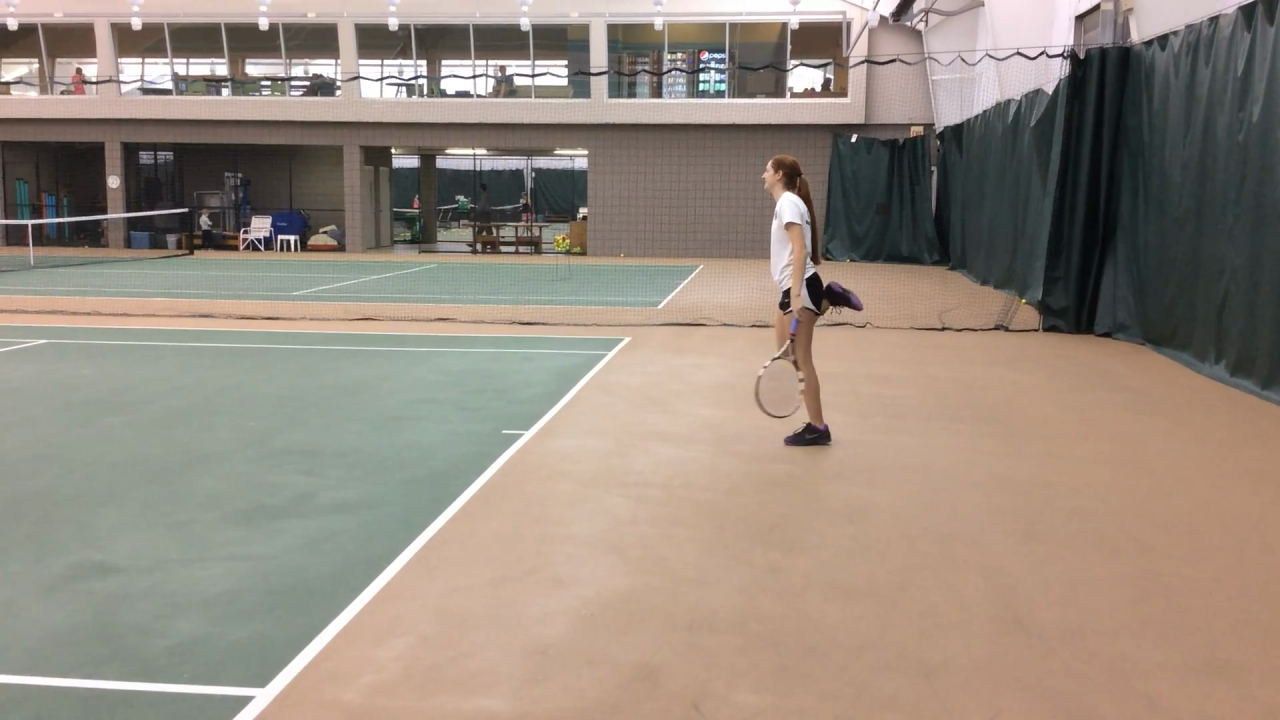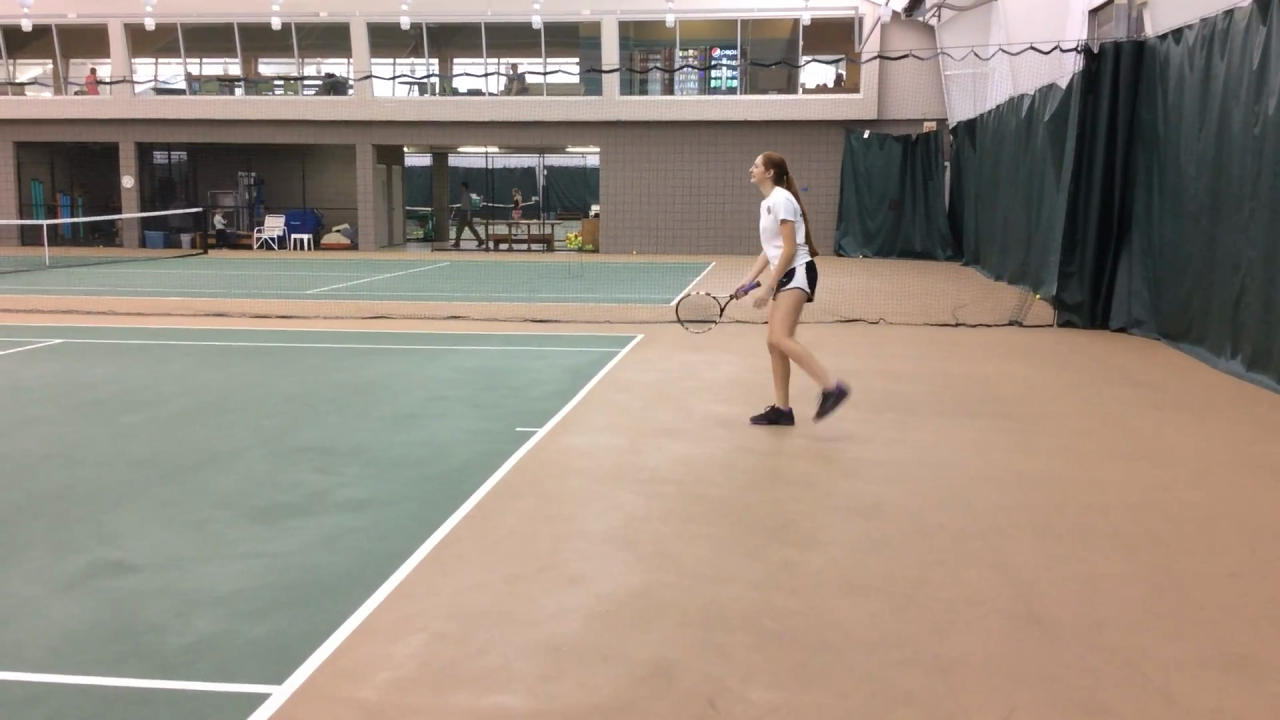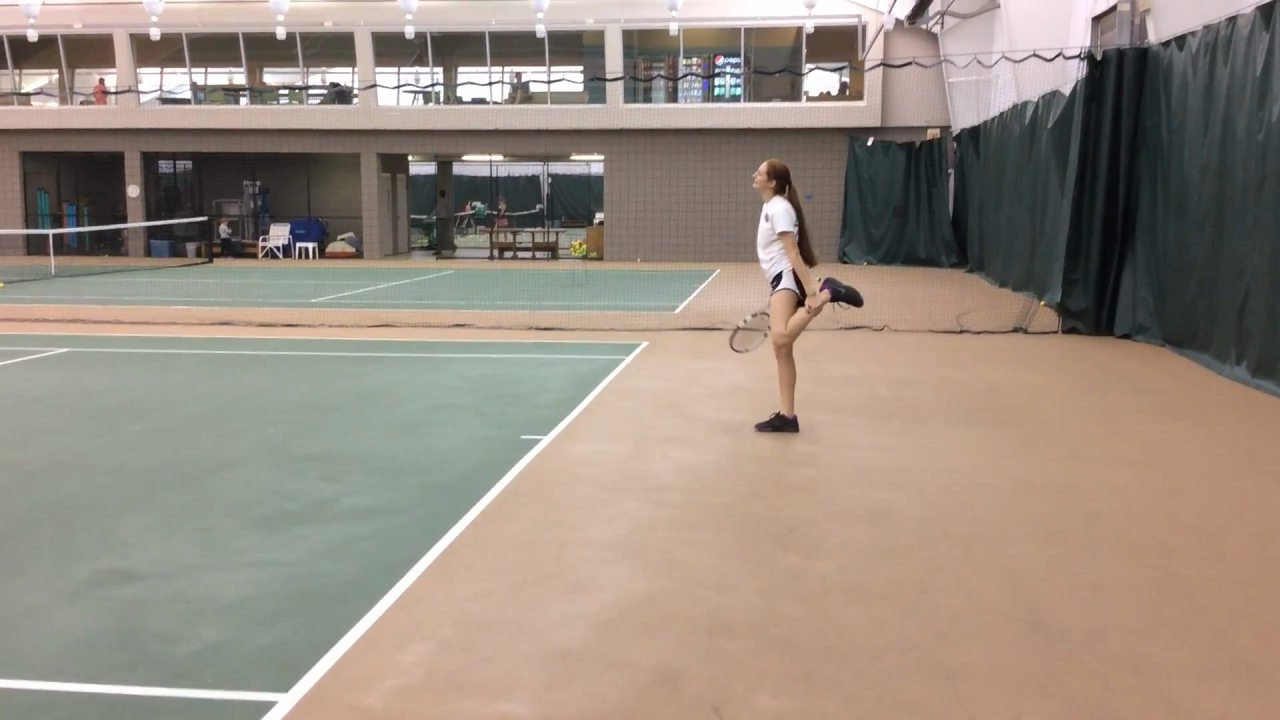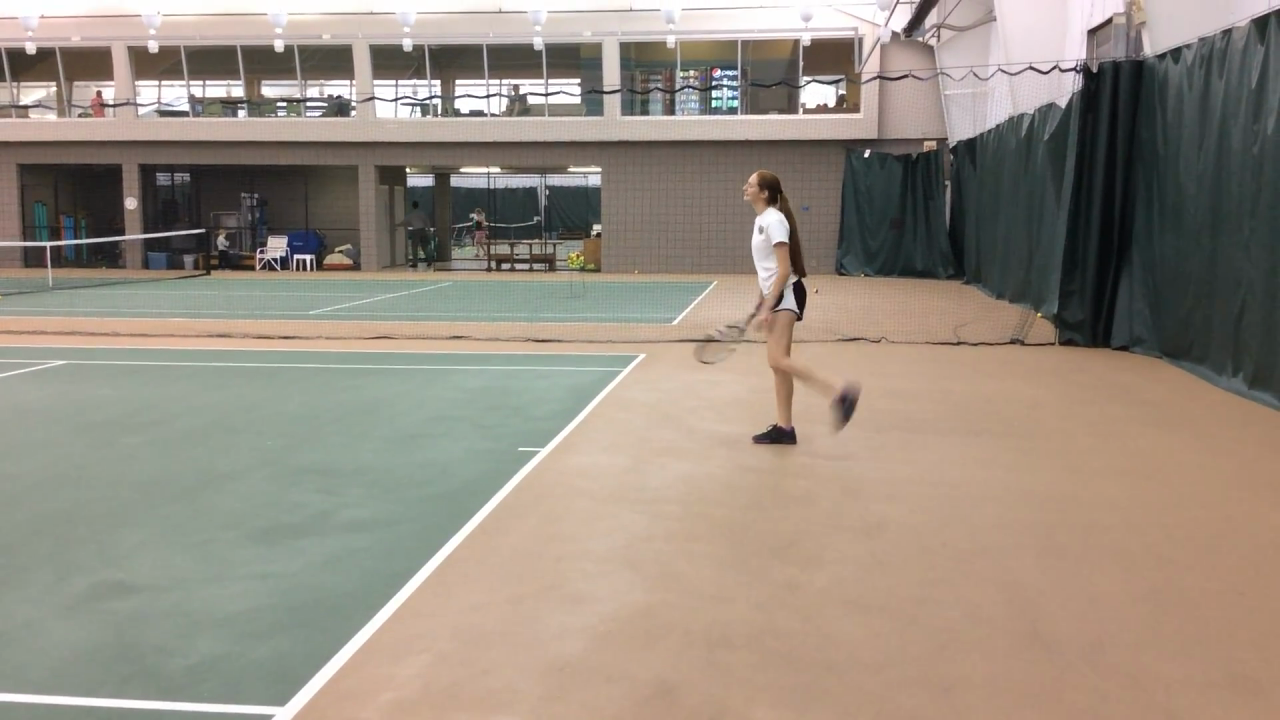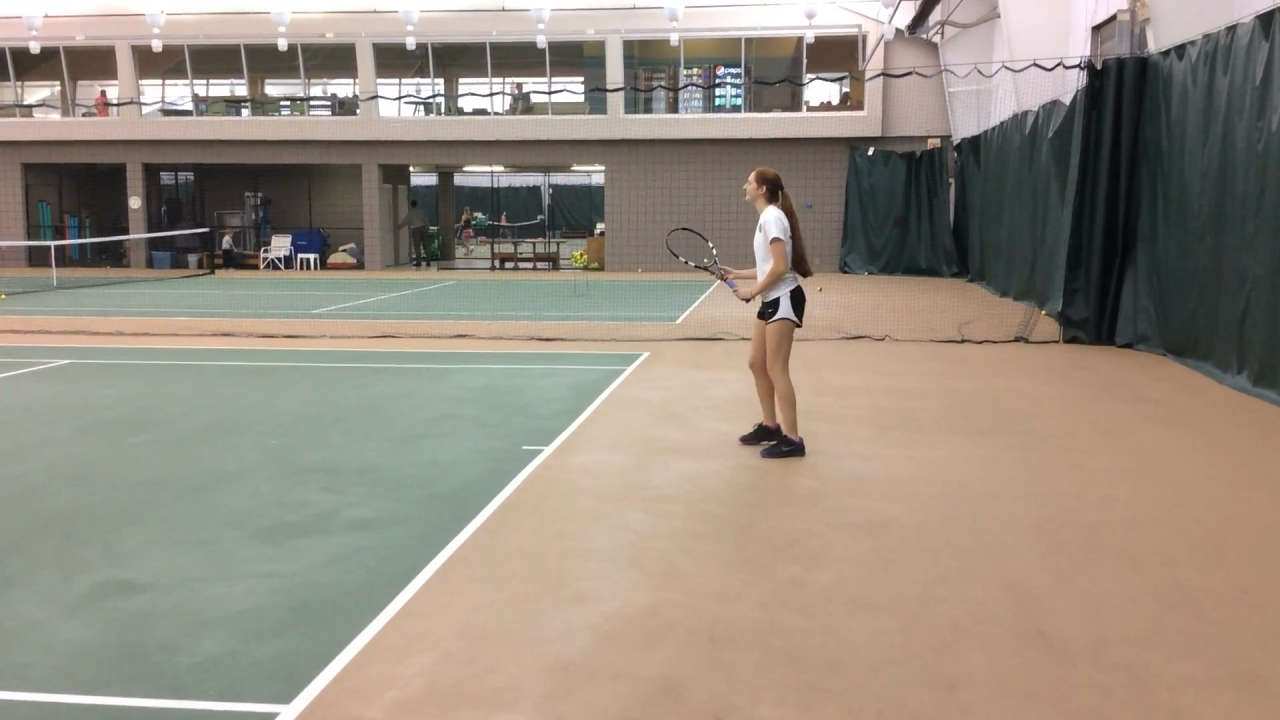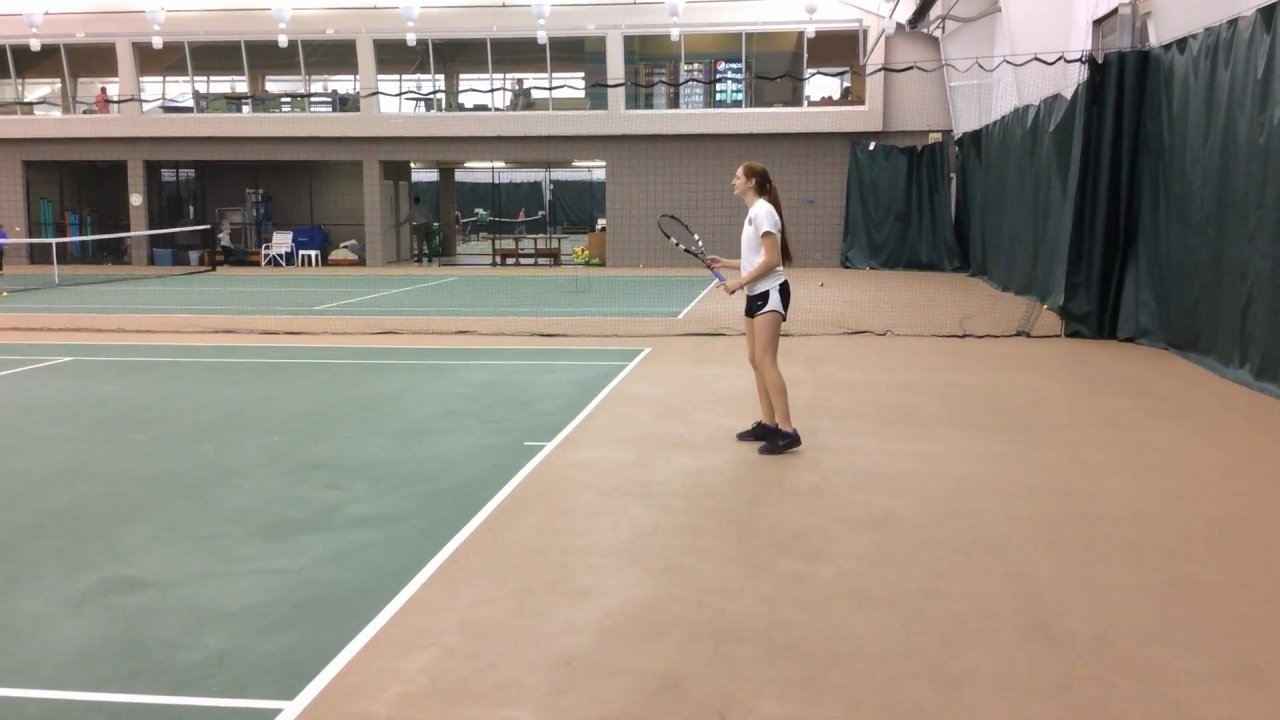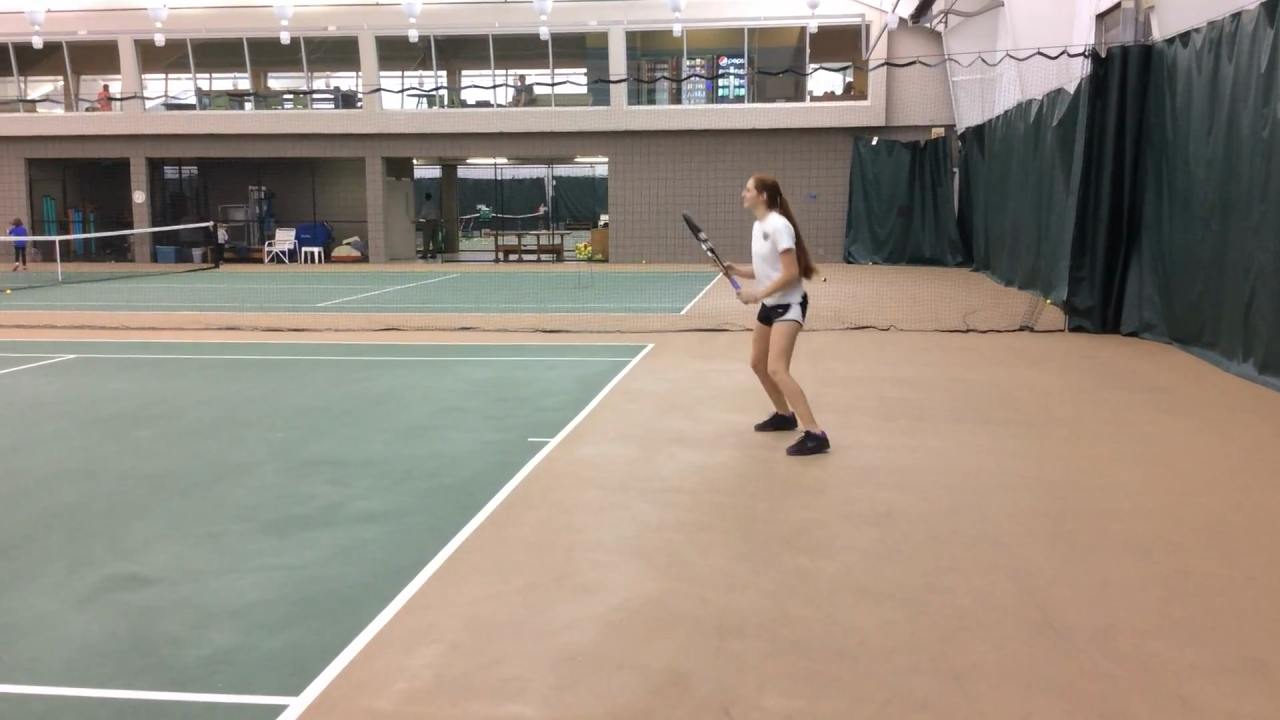
dt=0.7s
person 1, frame 1
left shoulder: (788, 203)
right shoulder: (787, 202)
left elbow: (800, 251)
left wrist: (797, 294)
left hip: (801, 287)
right hip: (795, 287)
left knee: (801, 359)
right knee: (785, 348)
left ankle: (817, 428)
right ankle: (829, 298)
person 1, frame 2
left shoulder: (781, 199)
right shoulder: (766, 203)
left elbow: (790, 249)
left wrist: (769, 286)
right wrist: (748, 279)
left hip: (798, 272)
right hip: (785, 275)
left knee: (781, 339)
right knee: (773, 343)
left ankle: (831, 387)
right ankle: (782, 409)
person 1, frame 3
left shoulder: (779, 208)
right shoulder: (770, 206)
left elbow: (794, 254)
left wrist: (811, 291)
left hip: (786, 278)
right hip: (780, 280)
left knee: (782, 337)
right knee: (781, 350)
left ankle: (827, 292)
right ankle: (786, 416)
person 1, frame 4
left shoulder: (773, 220)
right shoulder: (762, 219)
left elbow: (784, 269)
left wrist: (767, 308)
right wrist: (764, 305)
left hip: (785, 295)
right hip: (773, 296)
left knee: (779, 361)
right knee: (779, 364)
left ankle: (838, 394)
right ankle: (784, 427)
person 1, frame 5
left shoulder: (772, 217)
right shoulder: (766, 217)
left elbow: (780, 267)
left wrist: (753, 291)
right wrist: (737, 274)
left hip: (783, 300)
right hip: (771, 301)
left knee: (776, 369)
right knee: (756, 363)
left ankle: (793, 440)
right ankle: (770, 425)
person 1, frame 6
left shoulder: (763, 211)
right shoulder: (753, 212)
left elbow: (771, 260)
left wrist: (739, 282)
right wrist: (725, 263)
left hip: (770, 293)
right hip: (756, 294)
left knee: (765, 362)
right knee: (756, 361)
left ankle: (787, 432)
right ankle: (768, 424)
person 1, frame 7
left shoulder: (780, 226)
right shoulder: (757, 227)
left elbow: (790, 274)
left wrist: (759, 294)
right wrist: (739, 271)
left hip: (789, 304)
right hip: (768, 306)
left knee: (776, 370)
right knee: (758, 364)
left ankle: (815, 434)
right ankle: (785, 414)
